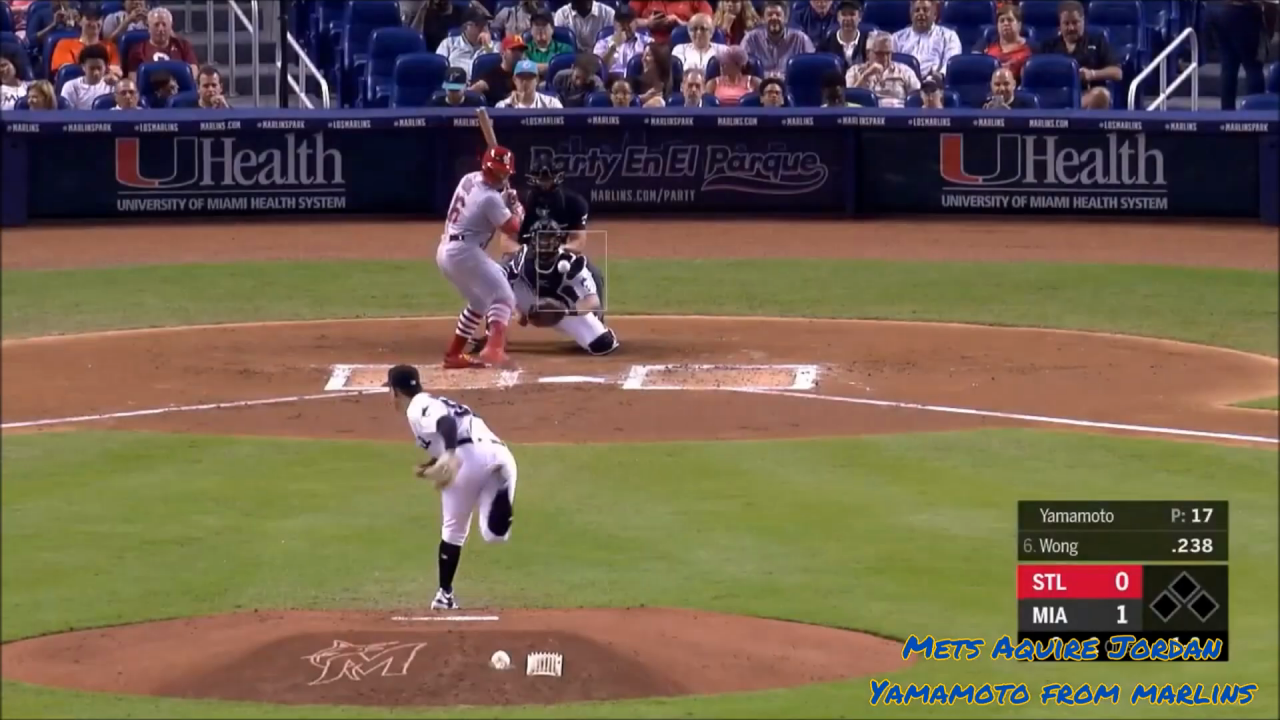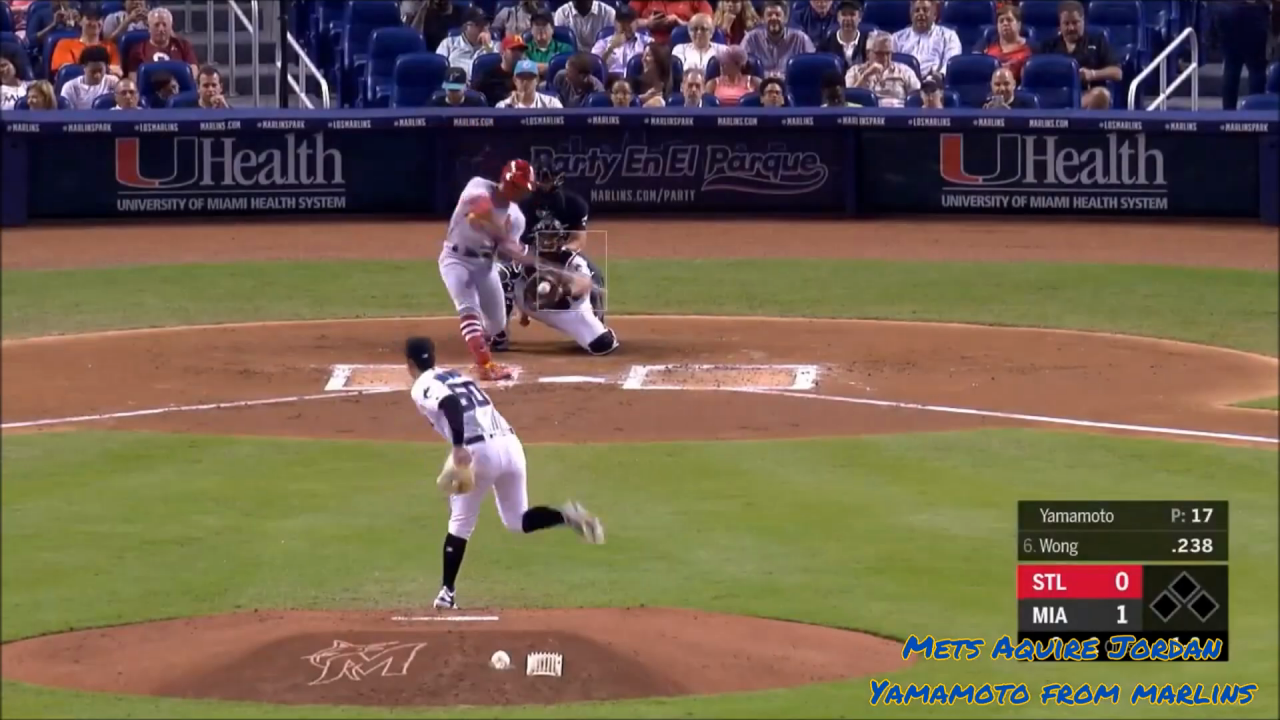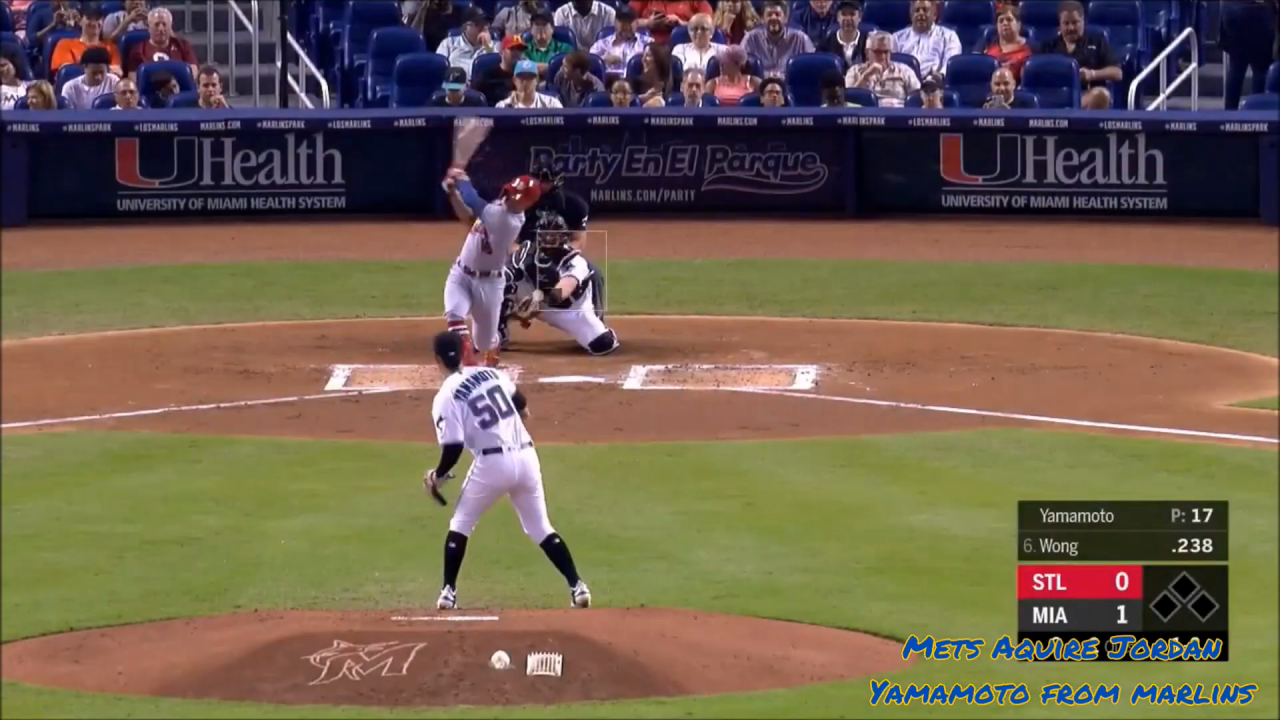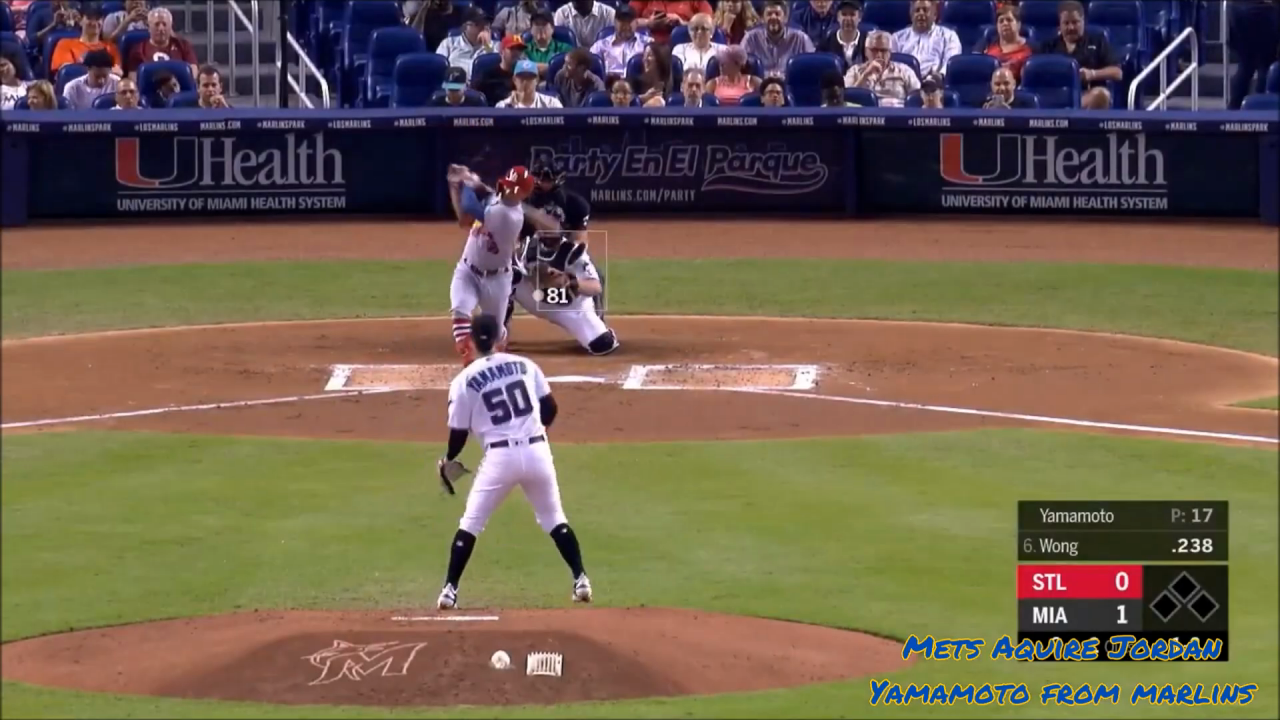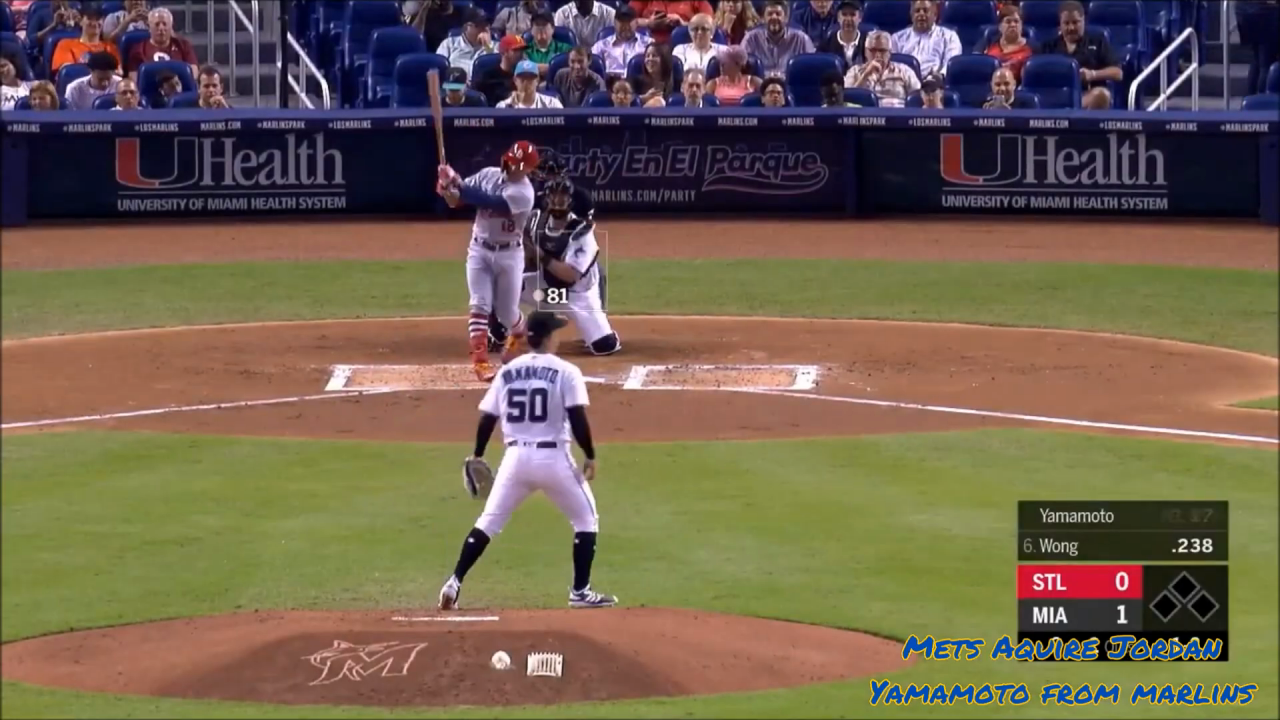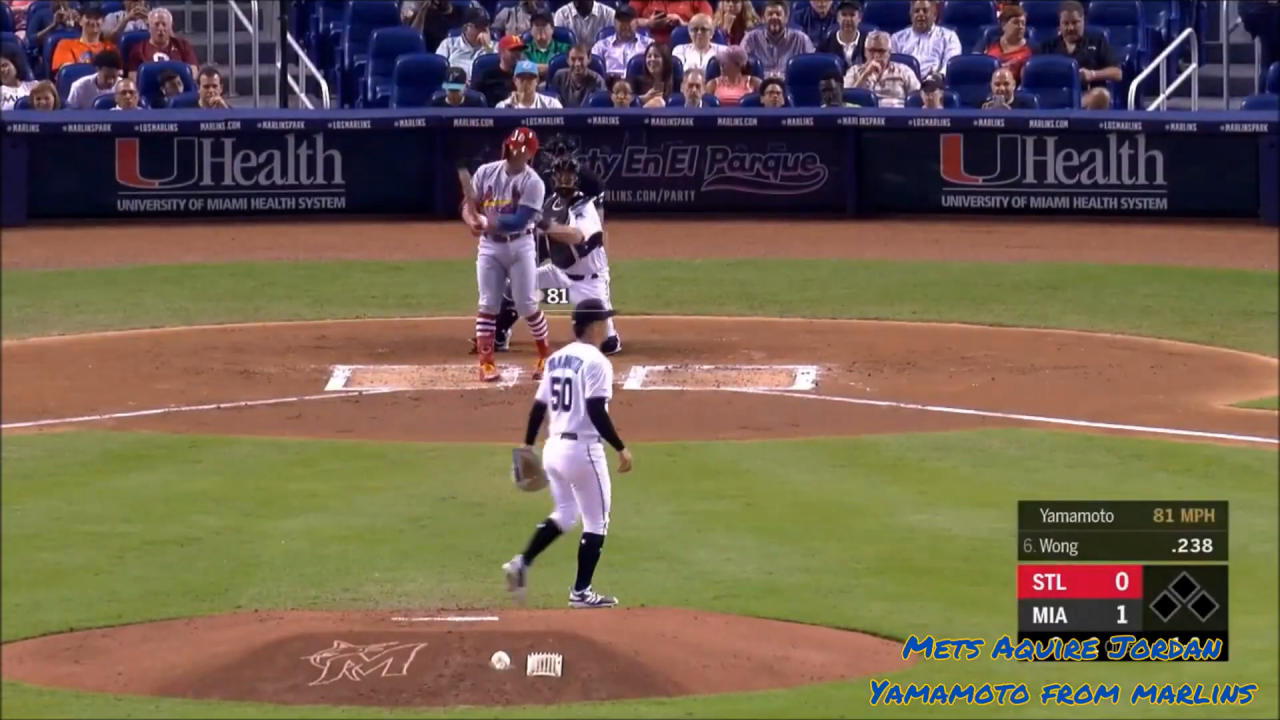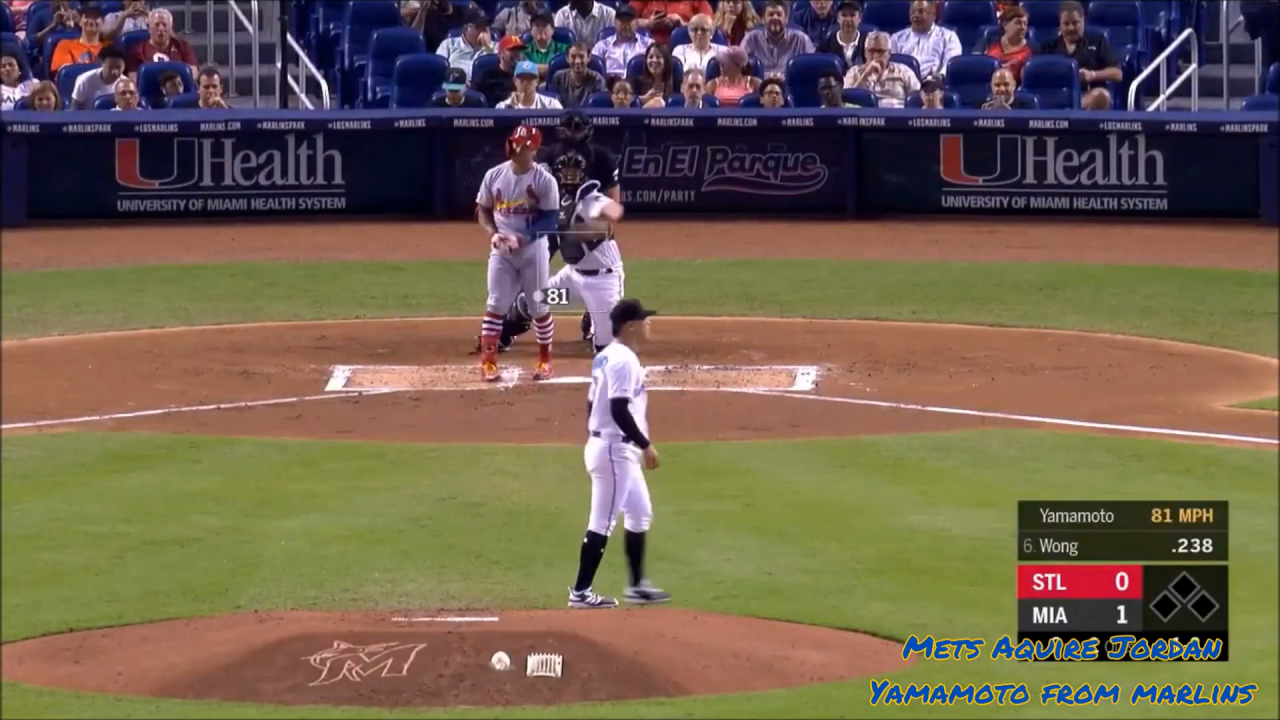
dt=0.2s
person 1, frame 1
left shoulder: (416, 408)
right shoulder: (437, 403)
left elbow: (445, 422)
left wrist: (449, 454)
left hip: (469, 456)
right hip: (501, 455)
left knee: (453, 531)
right knee: (496, 532)
left ankle: (445, 594)
right ankle: (499, 483)
person 1, frame 2
left shoulder: (422, 387)
right shoulder: (457, 376)
left elbow: (450, 404)
left wrist: (458, 447)
left hip: (478, 453)
right hip: (509, 445)
left knee: (460, 526)
right knee: (517, 521)
left ankle: (447, 593)
right ankle: (569, 517)
person 1, frame 3
left shoulder: (446, 397)
right shoulder: (491, 373)
left elbow: (453, 448)
right elbow: (519, 399)
left wrist: (438, 475)
right wrist: (523, 414)
left hip: (492, 464)
right hip: (526, 457)
left knee: (461, 525)
right knee: (541, 529)
left ankle: (449, 591)
right ankle: (577, 587)
person 1, frame 4
left shoulder: (464, 380)
right shoulder: (525, 365)
left elbow: (458, 432)
right elbow: (551, 408)
left wrist: (447, 460)
left hip: (500, 457)
right hip: (537, 452)
left knee: (471, 523)
right knee: (554, 518)
left ankle: (450, 590)
right ankle: (580, 580)
person 1, frame 5
left shoulder: (508, 372)
right shoulder: (566, 371)
left elbow: (488, 417)
right elbow: (578, 419)
left wrist: (476, 456)
right wrist: (591, 456)
left hip: (516, 457)
right hip: (554, 458)
left knee: (488, 523)
right knee: (586, 521)
left ankle: (453, 583)
right ankle: (580, 591)
person 1, frame 6
left shoulder: (557, 358)
right shoulder: (596, 361)
left elbow: (539, 405)
right elbow: (597, 411)
left wrist: (528, 445)
right wrist: (620, 448)
left hip: (555, 447)
right hip: (584, 450)
left knee: (564, 514)
right knee: (596, 522)
left ankle: (521, 563)
right ankle: (581, 591)
person 1, frame 7
left shoulder: (604, 357)
right shoulder: (625, 360)
left elbow: (595, 404)
right elbow: (620, 411)
right wrist: (646, 445)
left hip: (602, 445)
right hip: (615, 449)
left knee: (641, 513)
right knee: (602, 522)
left ankle: (638, 585)
right ankle: (580, 591)
person 2, frame 1
left shoulder: (470, 179)
right shoulder: (489, 198)
right elbow: (512, 228)
left wrist: (506, 201)
right wrist: (517, 211)
left hip: (449, 252)
right hip: (463, 251)
left knee: (481, 303)
right knee: (502, 297)
left ankle: (454, 355)
right ankle: (494, 349)
person 2, frame 2
left shoulder: (515, 217)
right shoulder: (479, 187)
left elbow: (507, 245)
right elbow: (480, 212)
left hip: (484, 264)
right hip: (456, 259)
left knee: (497, 322)
right knee: (469, 310)
left ankle: (479, 345)
right ankle: (485, 365)
person 2, frame 3
left shoulder: (508, 220)
right shoulder: (499, 208)
left elbow: (475, 205)
right elbow: (469, 218)
left wrist: (461, 180)
right wrist: (453, 190)
left hip: (488, 282)
right hip: (461, 273)
left knee: (486, 340)
right knee: (454, 314)
left ankle: (489, 350)
right ankle: (470, 365)
person 2, frame 4
left shoulder: (508, 215)
right shoulder: (494, 201)
left elbow: (470, 207)
right elbow: (466, 220)
left wrist: (468, 183)
right wrist: (456, 186)
left hip: (495, 278)
right hip: (467, 271)
right knee: (460, 312)
left ankle: (499, 347)
right ankle: (471, 362)
person 2, frame 5
left shoulder: (523, 193)
right shoulder: (489, 174)
left elbow: (484, 201)
right elbow: (455, 200)
left wrist: (456, 182)
right wrist: (446, 188)
left hip: (509, 256)
right hip: (480, 252)
left knee: (507, 311)
right knee: (479, 306)
left ankle: (519, 334)
right ankle: (481, 363)
person 2, frame 6
left shoulder: (533, 183)
right shoulder: (486, 171)
left elbow: (522, 218)
right elbow: (469, 204)
left wrist: (492, 222)
right wrist: (472, 221)
left hip: (520, 246)
right hip: (490, 246)
left knee: (527, 303)
right knee: (488, 304)
left ankle: (545, 355)
right ankle: (485, 363)
person 2, frame 7
left shoulder: (545, 181)
right shoulder: (494, 175)
left elbow: (550, 221)
right elbow: (482, 210)
left wrist: (522, 239)
right wrist: (493, 234)
left hip: (534, 247)
right hip: (502, 249)
left knee: (539, 306)
right knee: (496, 305)
left ankle: (545, 360)
right ankle: (488, 363)
